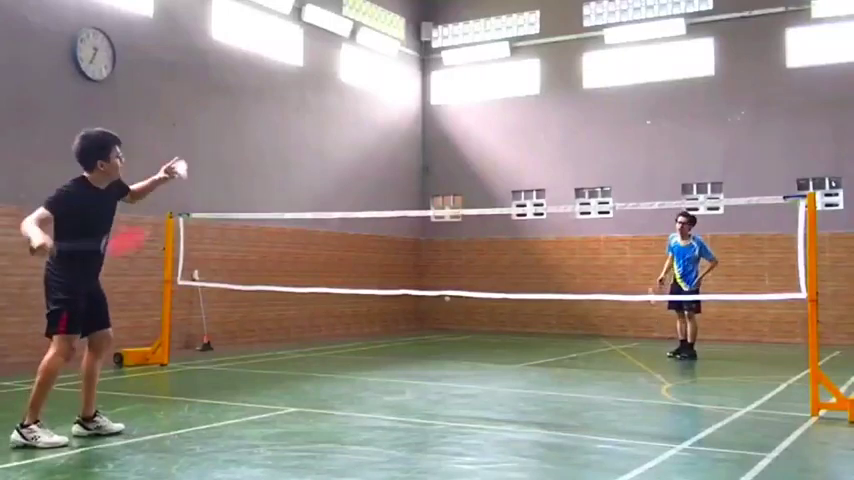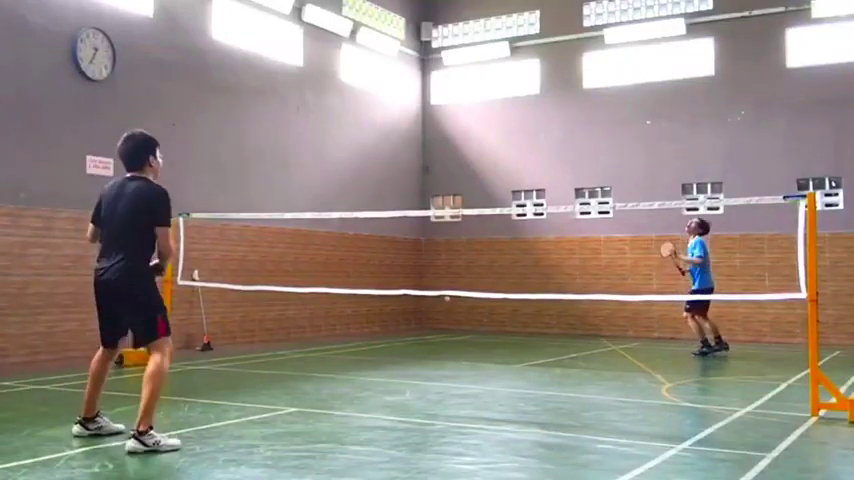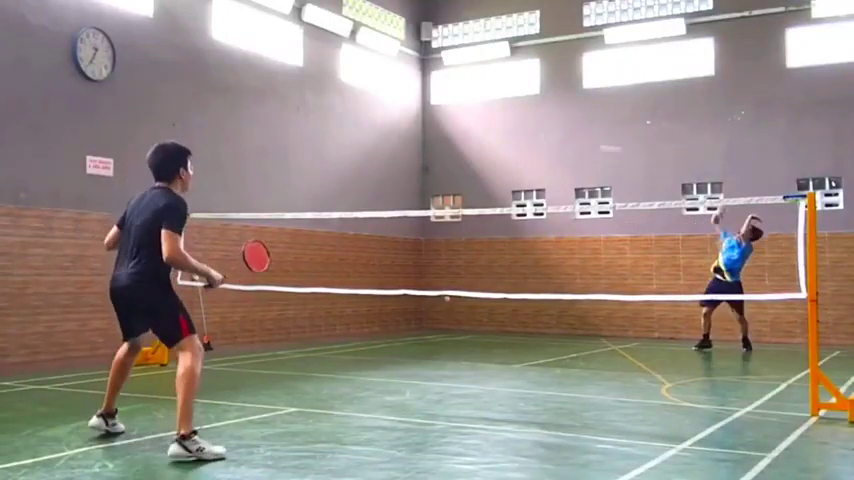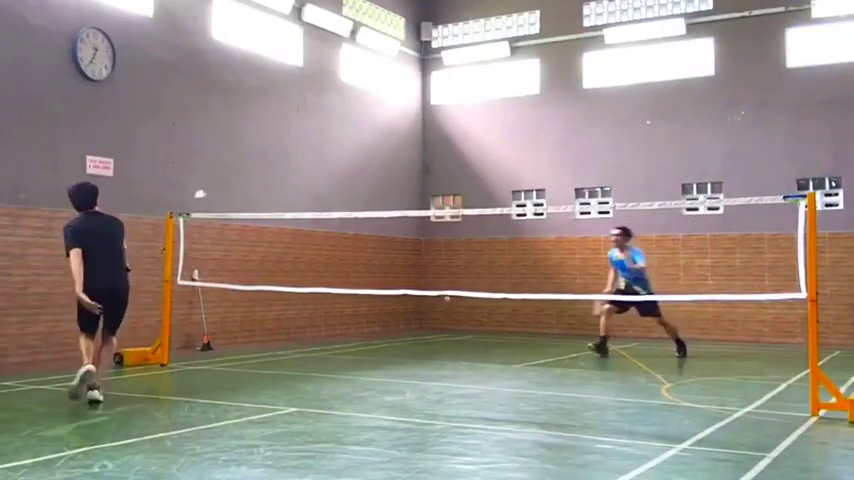
dt=1s
person 1, frame 1
left shoulder: (111, 187)
right shoulder: (72, 192)
left elbow: (133, 194)
right elbow: (29, 221)
left wrist: (160, 178)
right wrist: (37, 236)
left hip: (87, 281)
right hip: (64, 280)
left knee: (101, 341)
right knee: (62, 345)
left ankle: (88, 417)
right ankle: (28, 426)
person 1, frame 2
left shoulder: (109, 191)
right shoulder: (156, 194)
left elbow: (92, 235)
right elbow: (164, 249)
right wrist: (159, 264)
left hip: (105, 278)
right hip: (135, 281)
left knee: (108, 347)
right knee: (161, 349)
left ankle: (88, 418)
right ankle: (143, 432)
person 1, frame 3
left shoulder: (138, 201)
right shoulder: (173, 204)
left elbow: (110, 241)
right elbow: (170, 255)
right wrist: (209, 273)
left hip: (121, 286)
right hip: (149, 287)
left knee: (132, 344)
right knee: (191, 351)
left ankle: (106, 415)
right ankle: (185, 437)
person 1, frame 4
left shoulder: (73, 227)
right shoulder: (115, 223)
left elbow: (76, 259)
left wrist: (79, 291)
left hip: (92, 289)
right hip: (119, 287)
left knee: (86, 335)
right knee: (109, 337)
left ankle: (87, 367)
right ankle: (94, 386)
person 2, frame 1
left shoulder: (697, 243)
right shoulder: (672, 239)
left elbow: (714, 261)
left wrist: (700, 277)
right wrist: (663, 274)
left hip: (691, 284)
right hip: (677, 283)
left knee: (689, 315)
right knee: (679, 314)
left ankle: (690, 349)
right ankle: (682, 346)
person 2, frame 2
left shoulder: (698, 241)
right shoulder: (694, 242)
left elbow: (699, 261)
left wrist: (681, 258)
right wrist: (687, 269)
left hip: (700, 286)
right hip: (705, 285)
left knee: (688, 315)
right knee: (703, 316)
left ankle: (706, 345)
right ankle: (719, 342)
person 2, frame 3
left shoulder: (748, 246)
right shoulder: (729, 237)
left elbow: (745, 236)
right elbow: (715, 223)
left wrist: (750, 218)
right wrist: (717, 216)
left hip: (733, 283)
right hip: (718, 281)
left knee: (739, 316)
right knee: (706, 312)
left ankle: (745, 340)
right ankle: (705, 340)
person 2, frame 4
left shoulder: (635, 252)
right shoulder: (612, 254)
left elbow: (643, 268)
left wrist: (634, 266)
right wrist: (609, 287)
left hip: (642, 291)
right hip: (623, 289)
left knee: (660, 320)
right knee: (605, 310)
left ankle: (679, 344)
right ankle: (602, 344)
